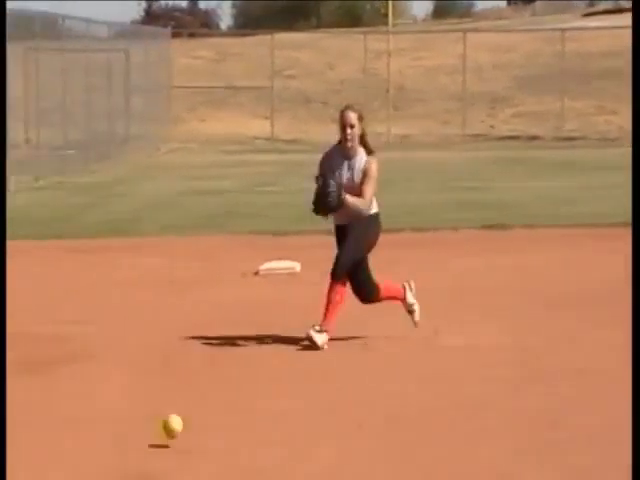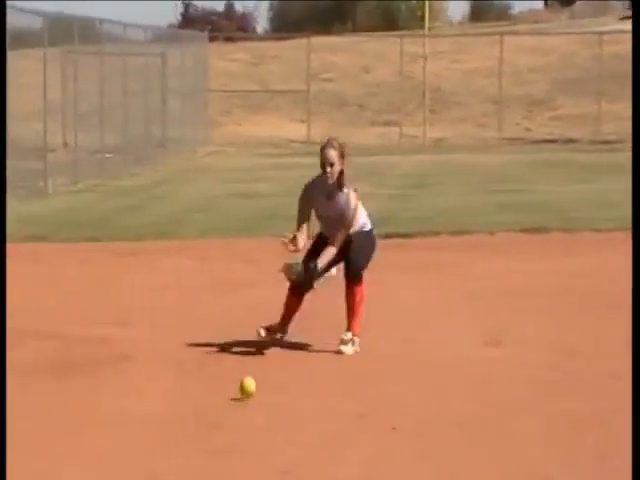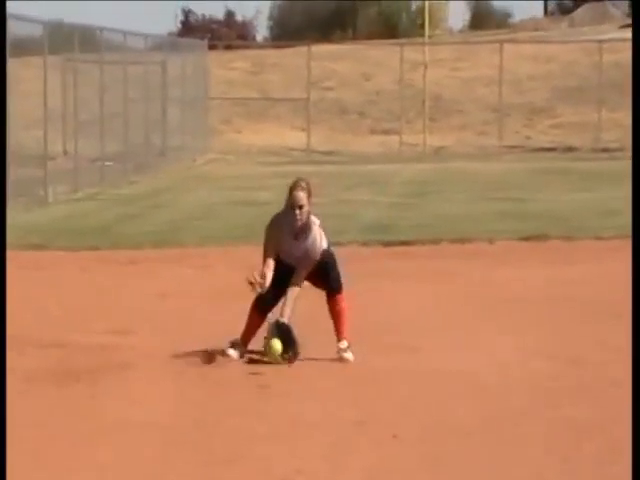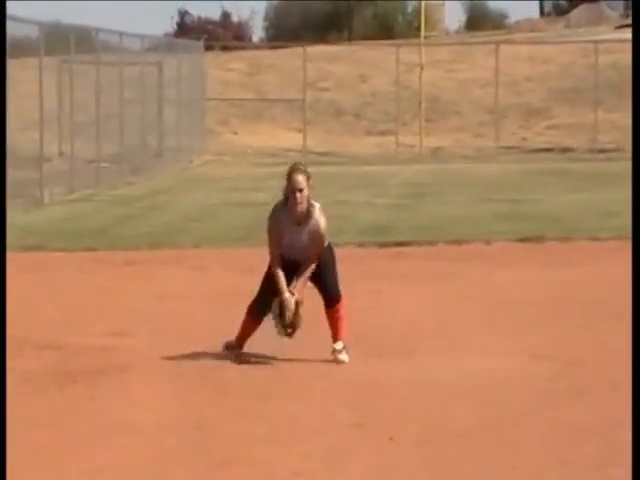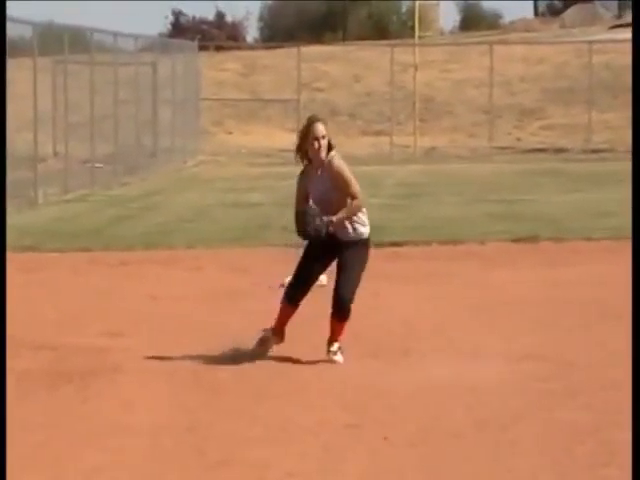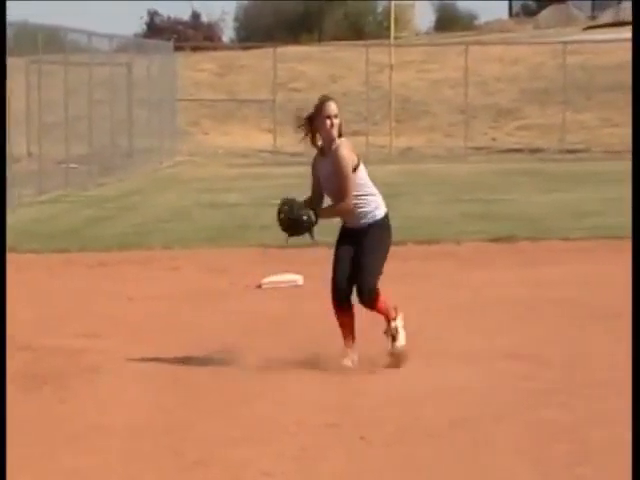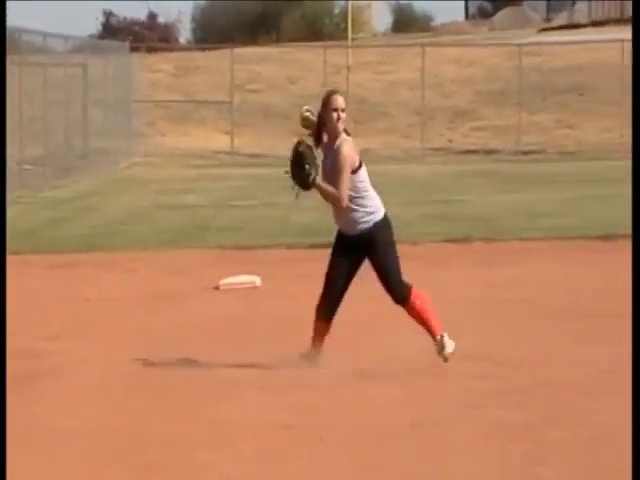
dt=0.2s
person 1, frame 1
left shoulder: (368, 162)
right shoulder: (329, 159)
left elbow: (365, 204)
left wrist: (341, 196)
left hip: (365, 222)
right hip: (343, 225)
left knee: (341, 265)
right knee: (366, 293)
left ankle: (324, 329)
right ankle: (403, 292)
person 1, frame 2
left shoulder: (350, 197)
right shoulder: (311, 189)
left elbow: (335, 245)
right elbow: (302, 224)
left wrist: (316, 267)
right wrist: (298, 239)
left hip: (359, 237)
right hip: (328, 237)
left knee: (353, 268)
right knee: (300, 281)
left ankle: (352, 335)
right ankle: (282, 326)
person 1, frame 3
left shoulder: (314, 234)
right shoulder: (276, 224)
left elbow: (297, 281)
right elbow: (270, 258)
left wrist: (284, 317)
right wrist: (264, 277)
left hip: (319, 263)
right hip: (287, 262)
left knee: (334, 285)
right knee: (266, 298)
left ankle: (343, 343)
right ankle: (242, 343)
person 1, frame 4
left shoulder: (318, 221)
right shoulder: (277, 215)
left elbow: (312, 261)
right elbow: (276, 263)
left wrist: (297, 293)
right wrist: (284, 295)
left hip: (317, 255)
right hip: (287, 257)
left knee: (331, 292)
right knee: (262, 302)
left ankle: (338, 344)
right ankle: (237, 344)
person 1, frame 5
left shoulder: (335, 165)
right shoulder: (305, 176)
left elbow: (358, 201)
right elbow: (301, 213)
left wrist: (333, 219)
right wrist: (304, 225)
left hip: (356, 239)
right hip: (325, 237)
left knee: (342, 298)
right knee: (297, 287)
left ankle: (334, 343)
right ankle: (276, 332)
person 1, frame 6
left shoulder: (342, 152)
right shoulder: (317, 161)
left elbow: (347, 203)
right elbow: (316, 200)
left wrist: (318, 213)
left hip: (375, 225)
right hip: (350, 228)
left knee: (366, 291)
right knee: (339, 289)
left ankle: (393, 320)
right ankle: (349, 347)
person 1, frame 7
left shoulder: (344, 149)
right shoulder: (327, 148)
left elbow: (341, 200)
left wrist: (314, 182)
left hip: (374, 228)
right hip: (348, 235)
left knee: (397, 289)
right knee: (329, 299)
left ankle: (439, 336)
right ankle: (315, 351)
